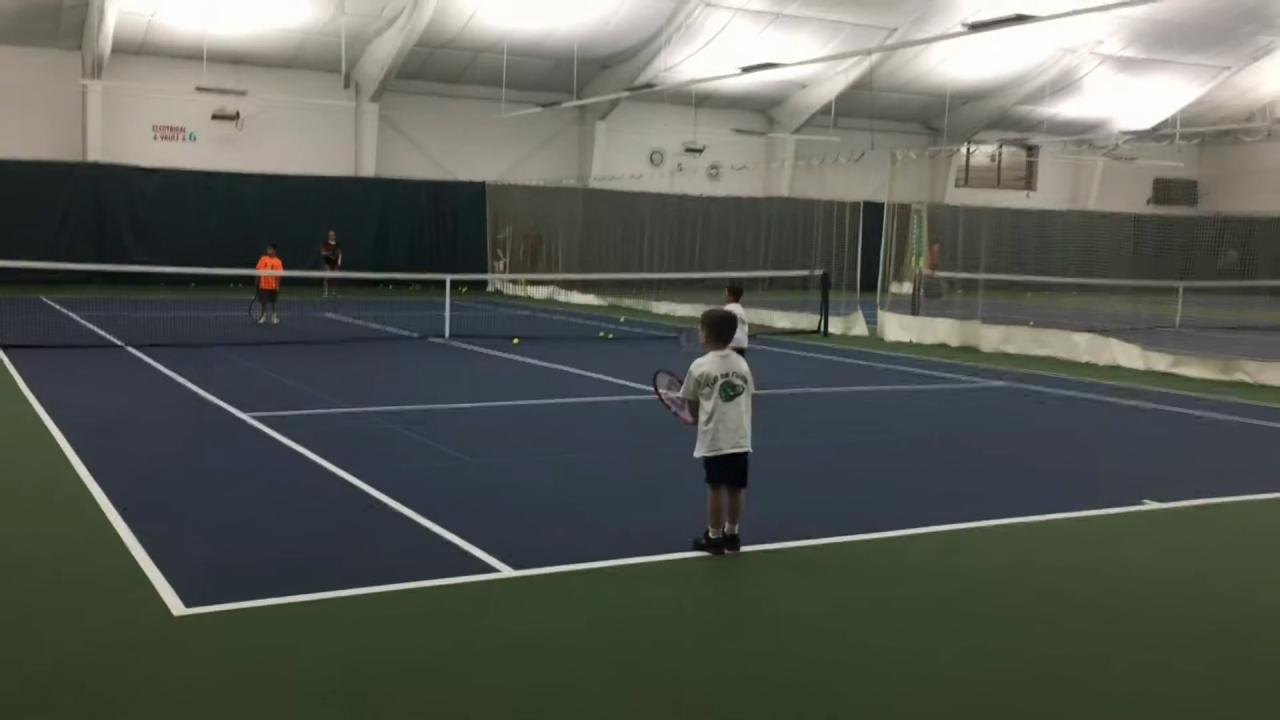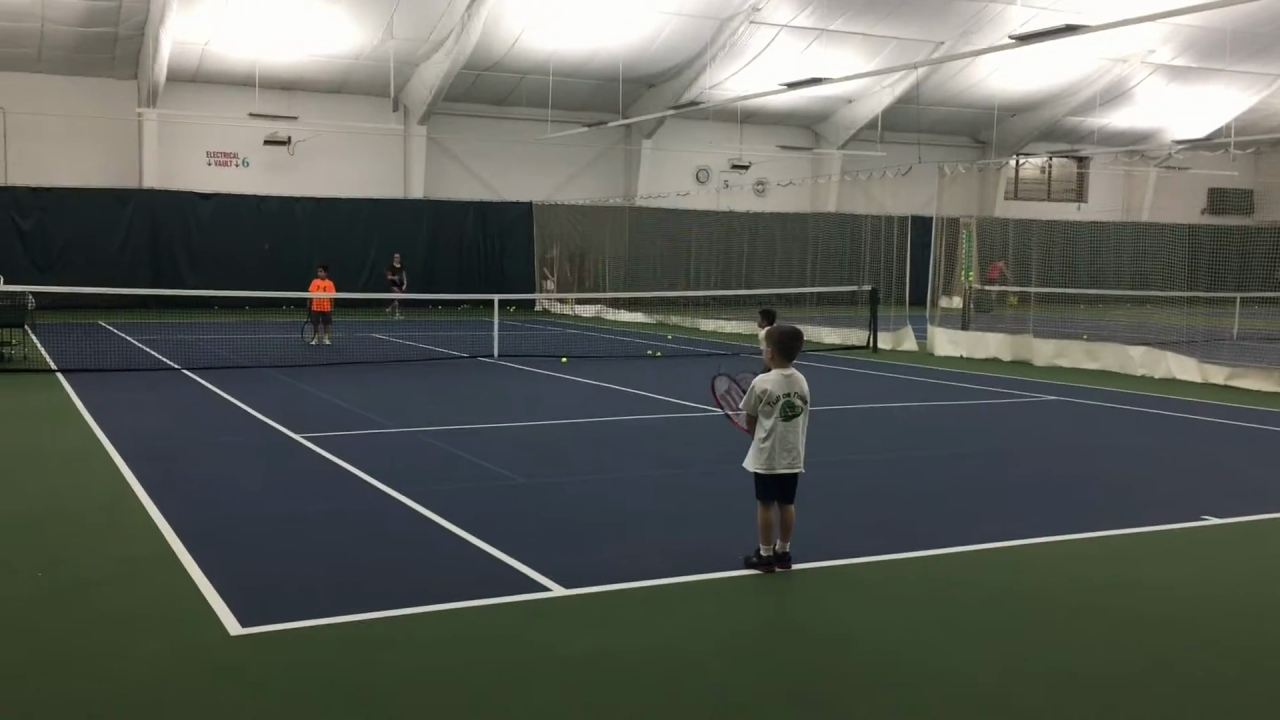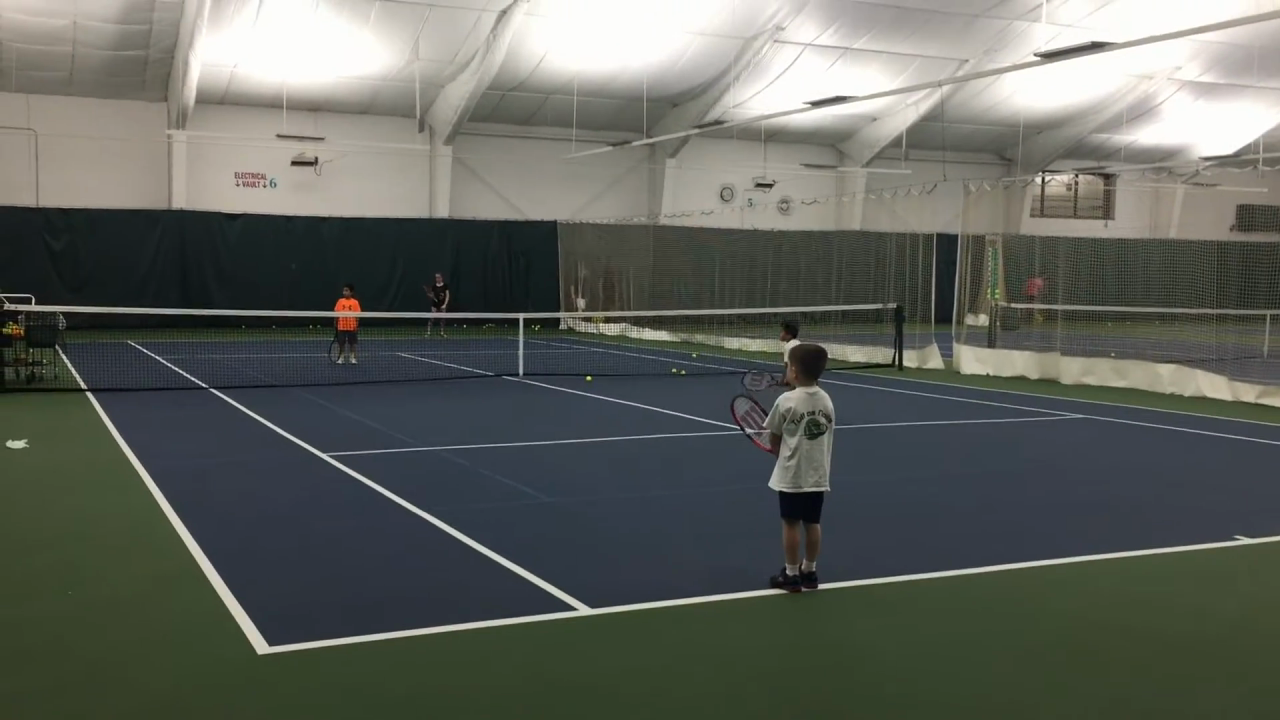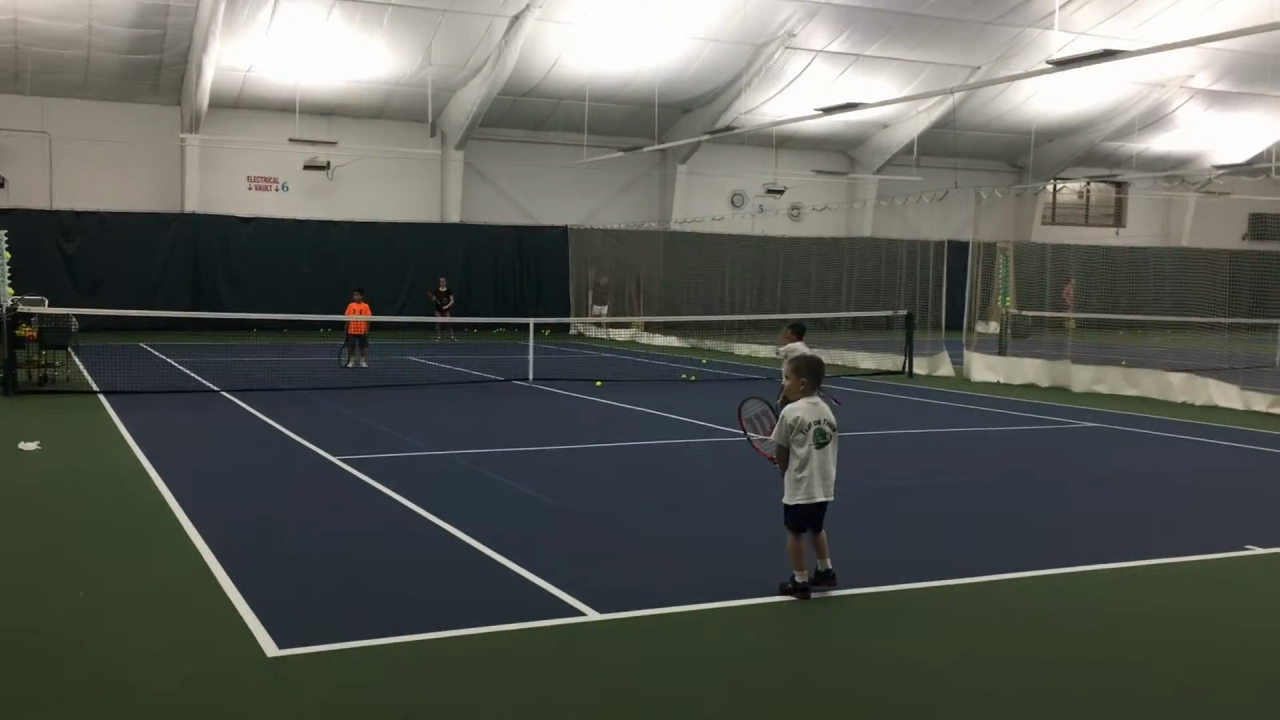
dt=1s
person 1, frame 1
left shoulder: (700, 366)
right shoulder: (741, 363)
left elbow: (692, 403)
right elbow: (747, 396)
left wrist: (700, 423)
left hip: (714, 439)
right hip: (740, 438)
left knee: (716, 488)
right knee: (736, 488)
left ankle: (714, 538)
right ankle: (731, 534)
person 1, frame 2
left shoulder: (762, 382)
right shoulder: (802, 382)
left elbow: (750, 419)
right elbow: (800, 416)
left wrist: (757, 435)
left hip: (767, 456)
right hip: (792, 455)
left knee: (766, 504)
right knee: (786, 504)
left ankle: (765, 555)
right ankle: (782, 552)
person 1, frame 3
left shoulder: (787, 401)
right shoulder: (826, 400)
left elbow: (774, 439)
right elbow: (825, 434)
left wrist: (781, 455)
right wrist: (812, 459)
left hip: (792, 475)
right hip: (818, 475)
left knee: (791, 524)
right knee: (812, 523)
left ankle: (791, 575)
right ankle: (809, 571)
person 1, frame 4
left shoulder: (791, 412)
right shoulder: (826, 410)
left elbow: (781, 452)
right elbow: (828, 446)
left wrist: (786, 471)
left hip: (801, 485)
right hip: (824, 484)
left knee: (795, 532)
right knee: (816, 528)
left ankle: (800, 582)
right ankle: (825, 570)
